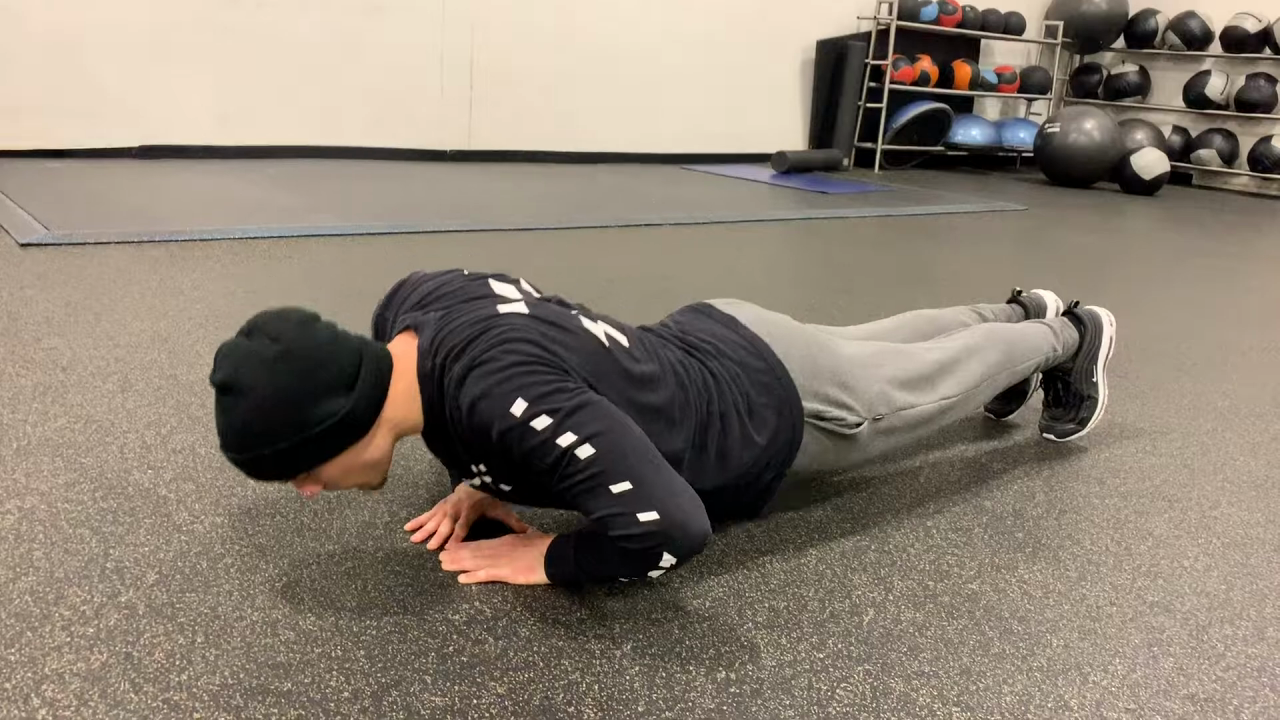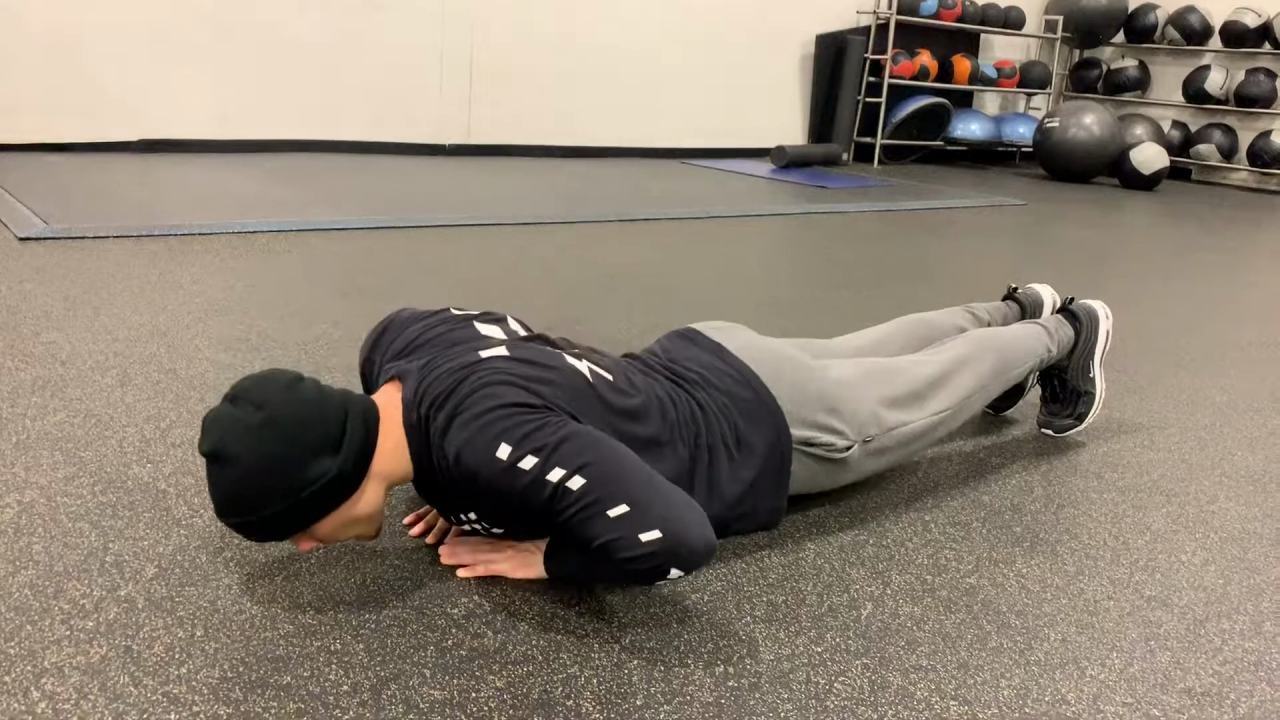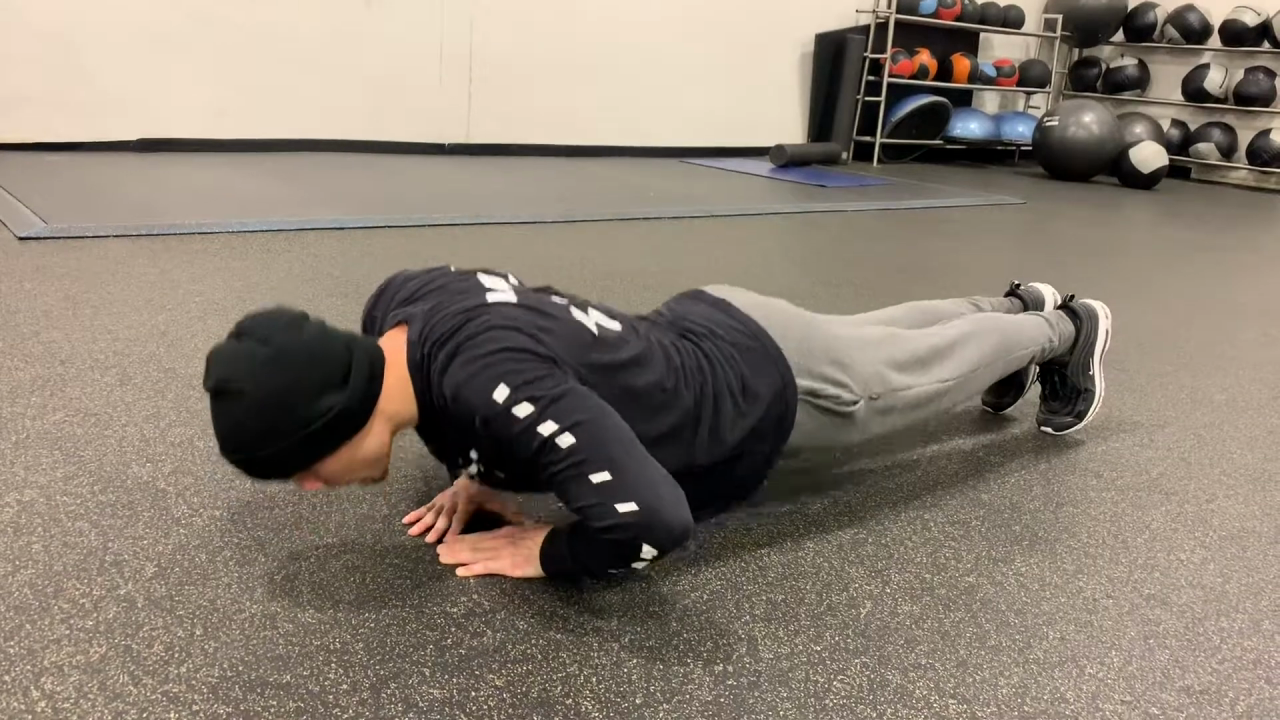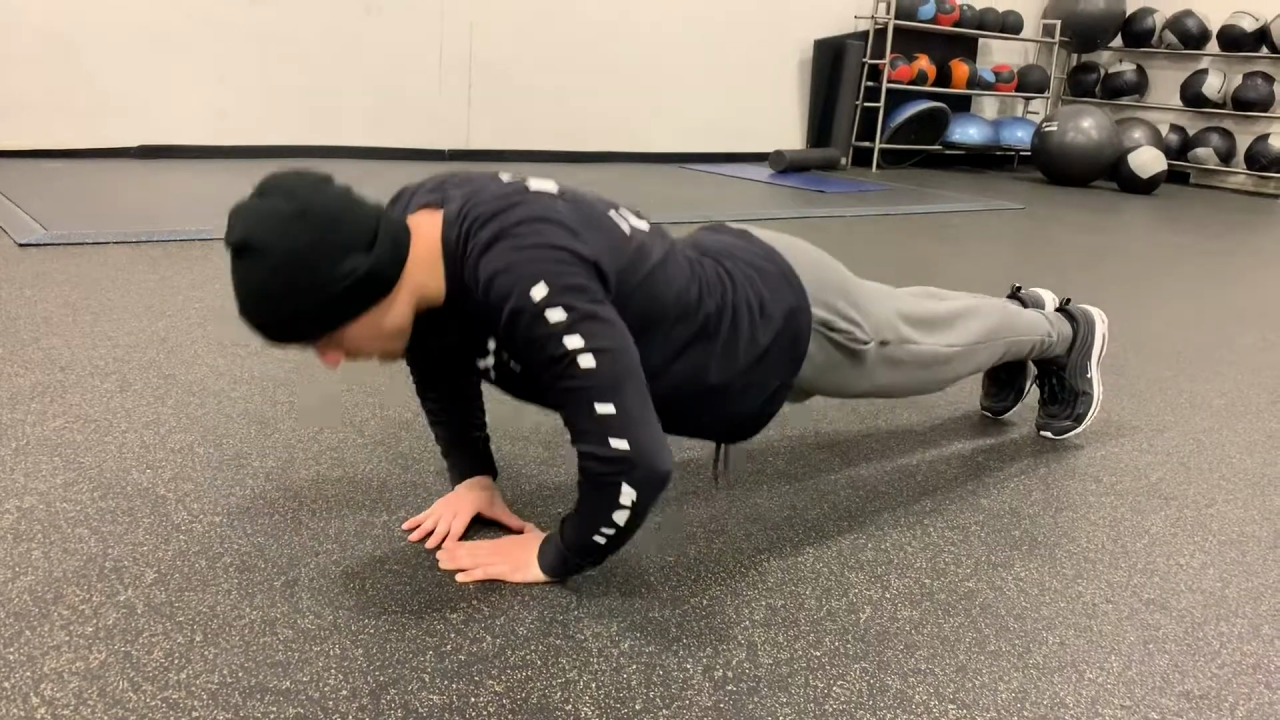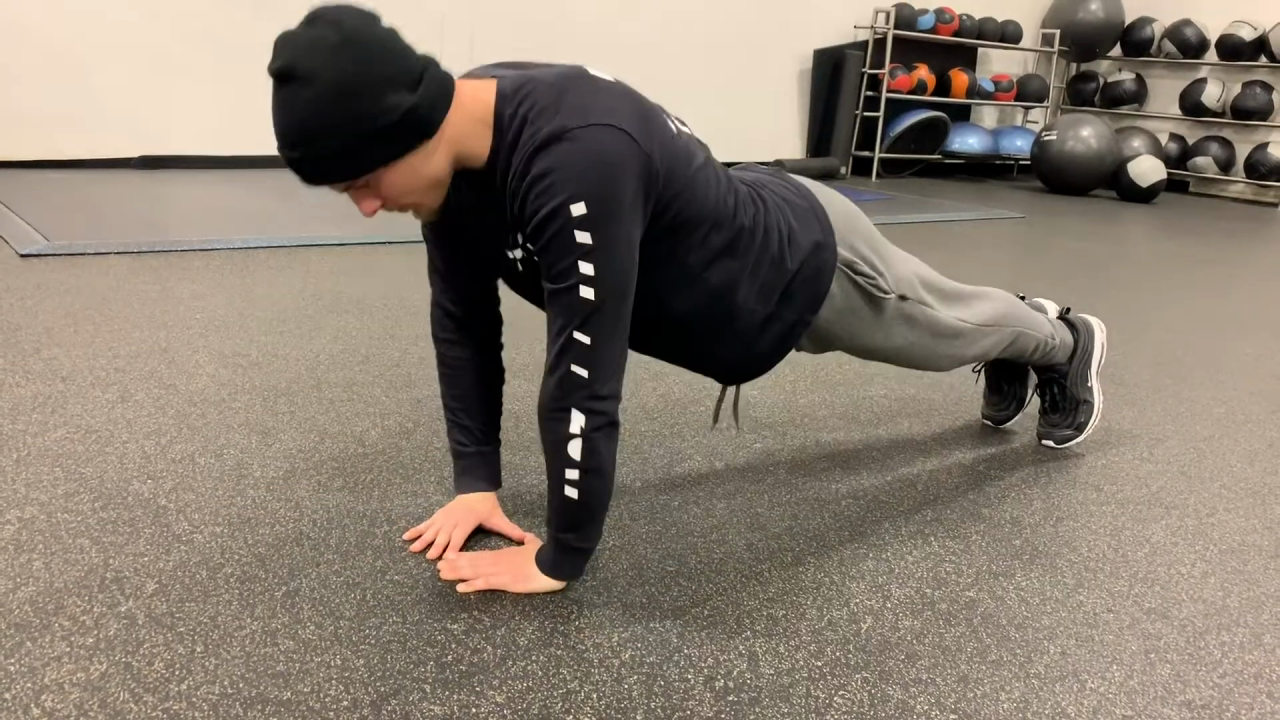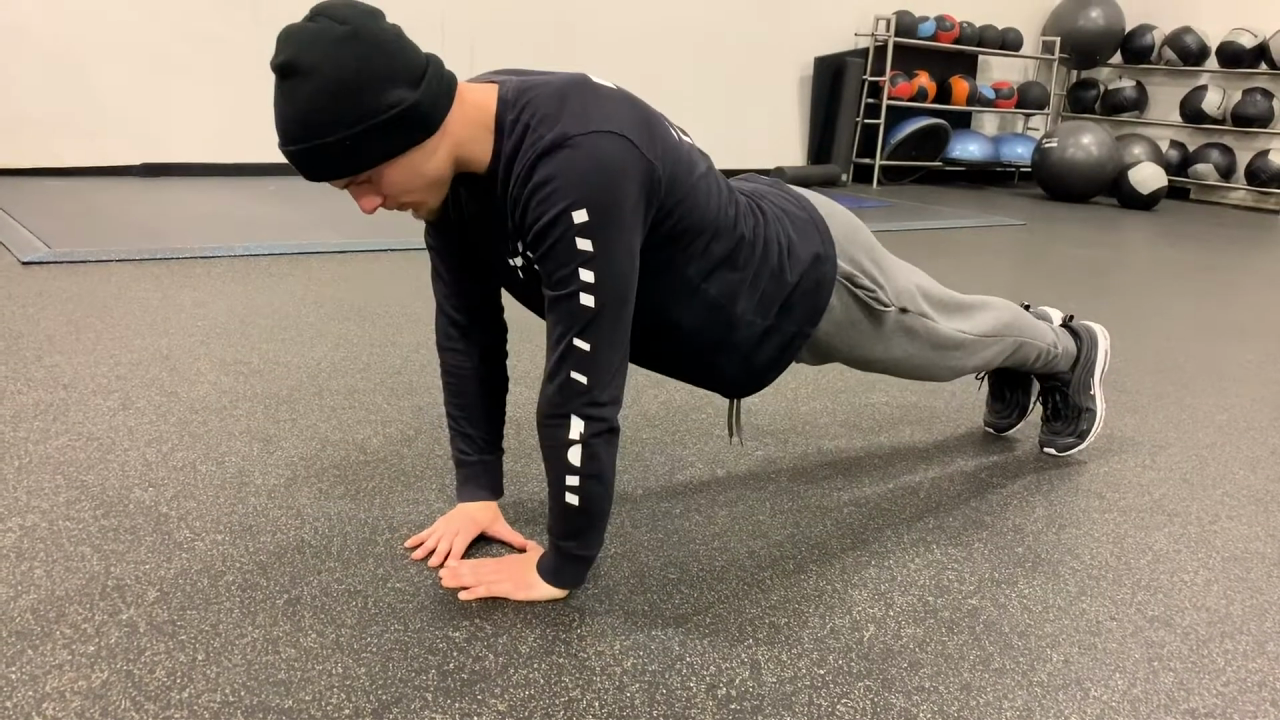
dt=0.3s
person 1, frame 1
left shoulder: (504, 391)
right shoulder: (403, 317)
left elbow: (671, 525)
left wrist: (549, 558)
right wrist: (473, 482)
left hip: (779, 404)
right hip: (708, 344)
left knee: (925, 382)
right knee: (880, 346)
left ankle: (1067, 339)
right ankle: (1017, 315)
person 1, frame 2
left shoulder: (490, 437)
right shoulder: (391, 349)
left elbow: (678, 535)
left wrist: (545, 554)
left hip: (763, 431)
right hip: (698, 365)
left knee: (917, 395)
right knee: (861, 352)
left ankle: (1065, 333)
right ankle: (1012, 310)
person 1, frame 3
left shoulder: (491, 383)
right shoulder: (393, 311)
left elbow: (654, 516)
left wrist: (542, 550)
right wrist: (471, 474)
left hip: (771, 385)
right hip: (702, 333)
left knee: (921, 366)
right knee: (883, 337)
left ankle: (1063, 331)
right ankle: (1015, 310)
person 1, frame 4
left shoulder: (530, 274)
right shoulder: (413, 233)
left elbow: (634, 457)
right elbow: (440, 358)
left wrist: (555, 558)
right wrist: (473, 477)
left hip: (785, 320)
right hip: (721, 286)
left knee: (931, 345)
right knee: (911, 323)
left ankle: (1064, 337)
right ankle: (1022, 311)
person 1, frame 5
left shoulder: (576, 161)
right shoulder: (456, 138)
left elbow: (584, 379)
right elbow: (463, 318)
left wrist: (558, 560)
right wrist: (476, 481)
left hip: (805, 264)
right hip: (743, 238)
left knee: (948, 331)
left ankle: (1060, 345)
right ankle: (1015, 355)
person 1, frame 6
left shoulder: (580, 161)
right shoulder: (457, 149)
left elbow: (583, 385)
right elbow: (468, 330)
left wrist: (561, 567)
right wrist: (478, 492)
left hip: (803, 274)
right hip: (736, 259)
left knee: (945, 340)
right knee: (942, 342)
left ankle: (1067, 352)
right ankle: (1028, 340)
